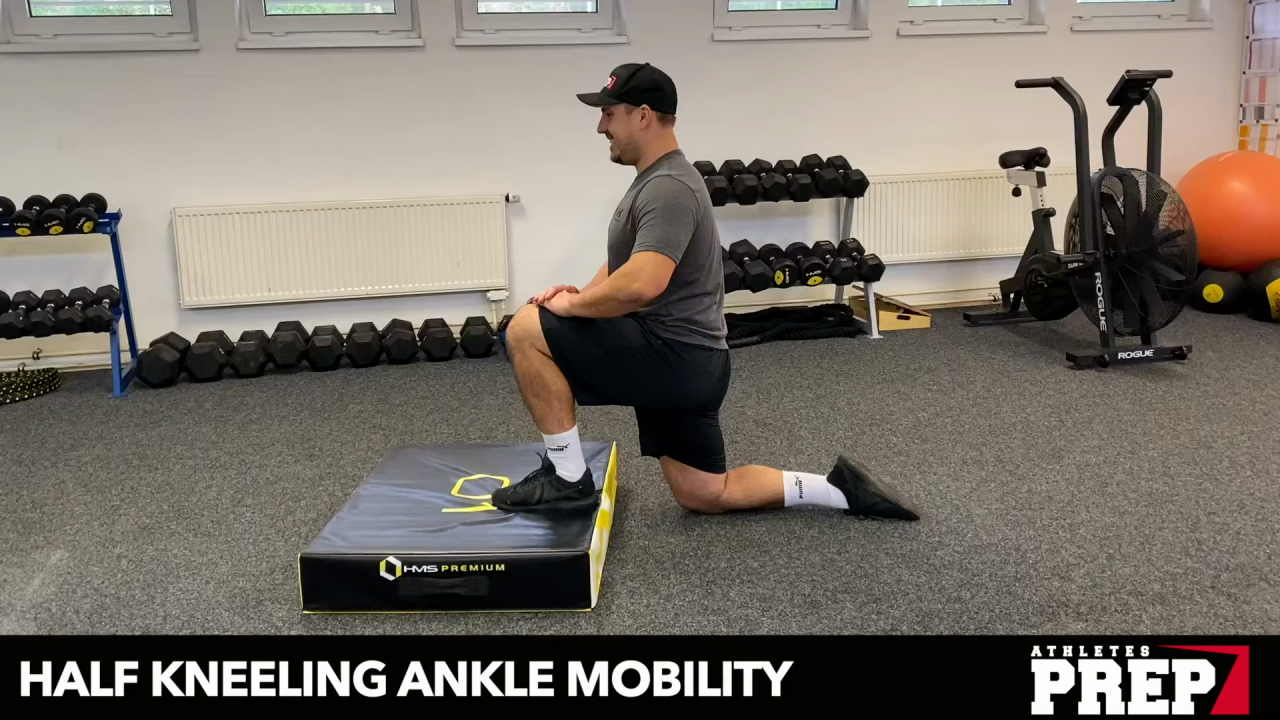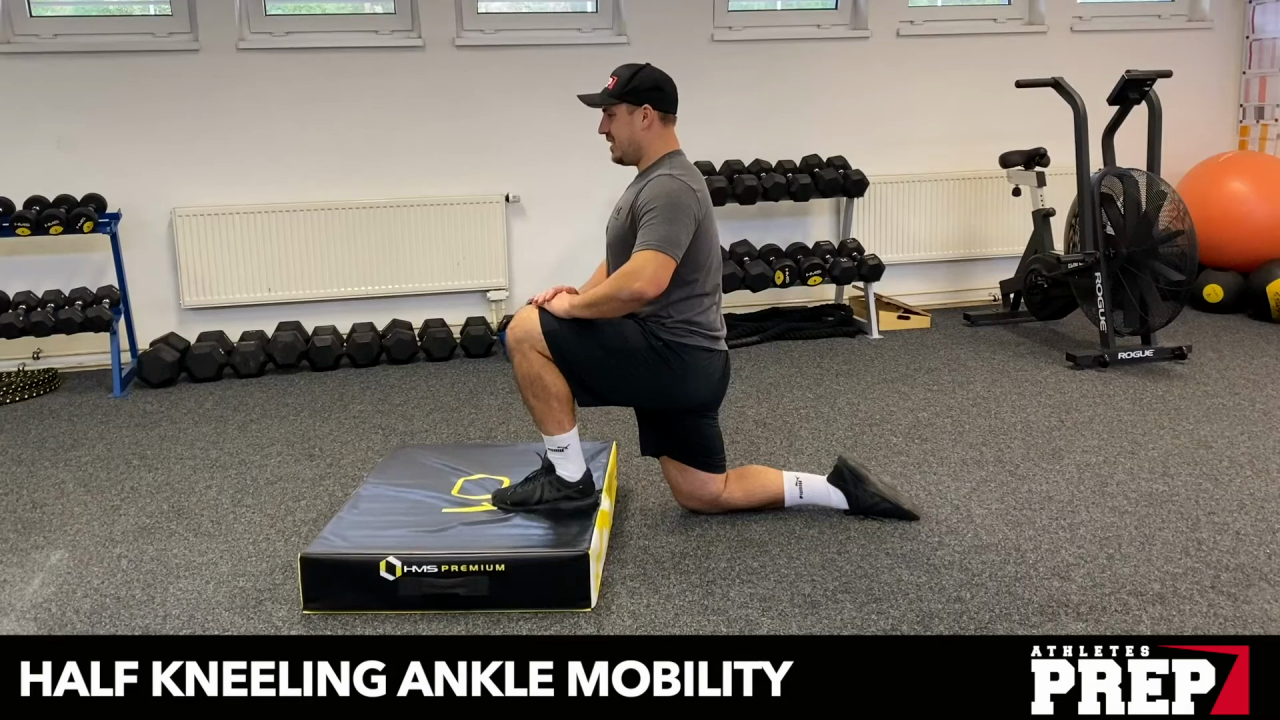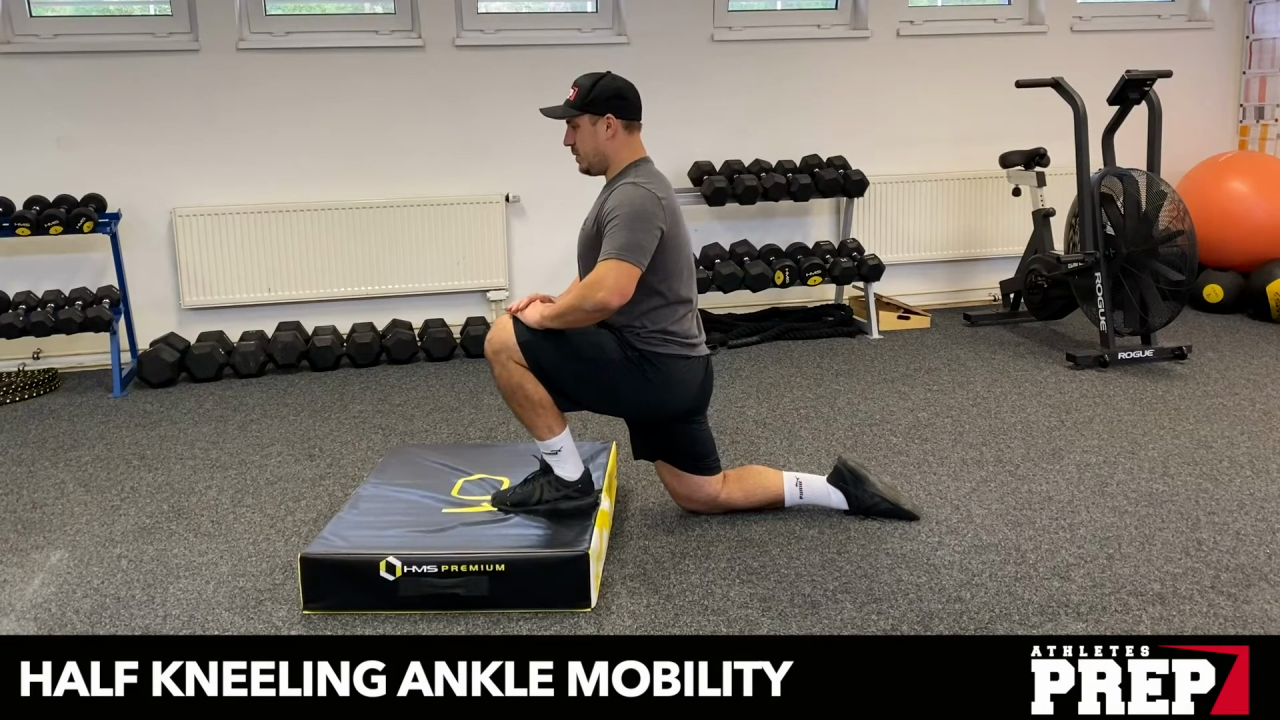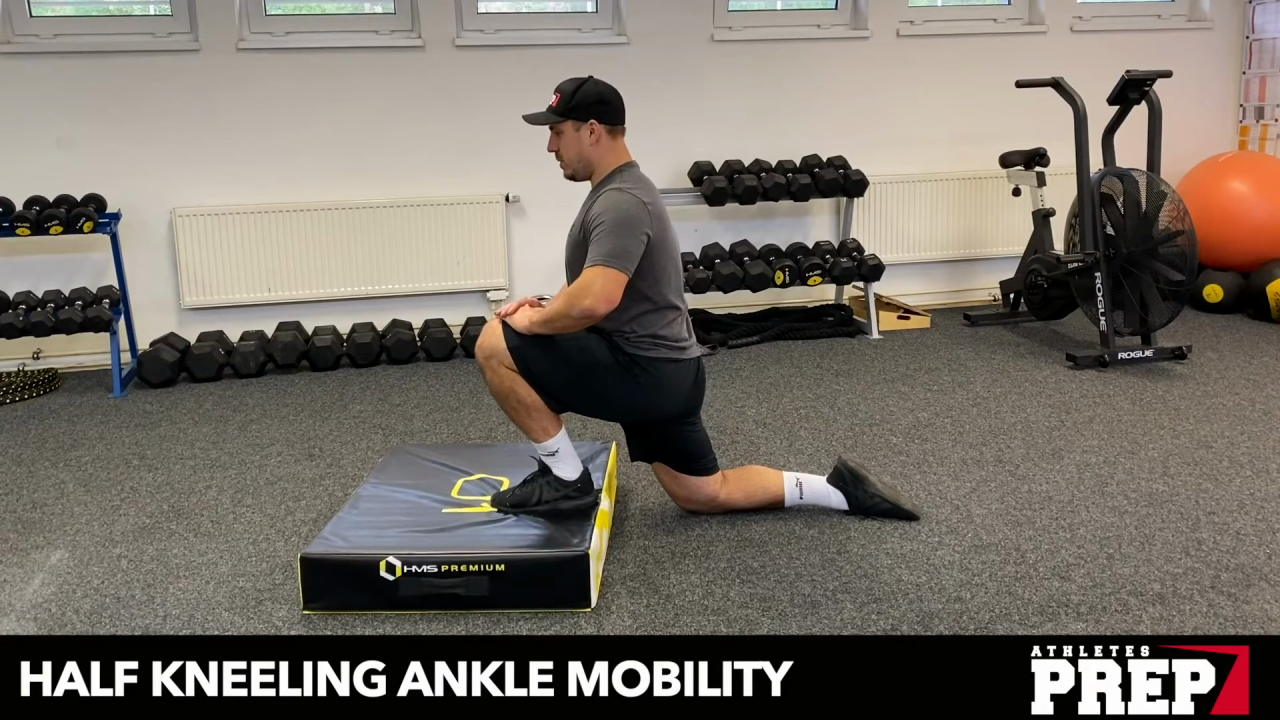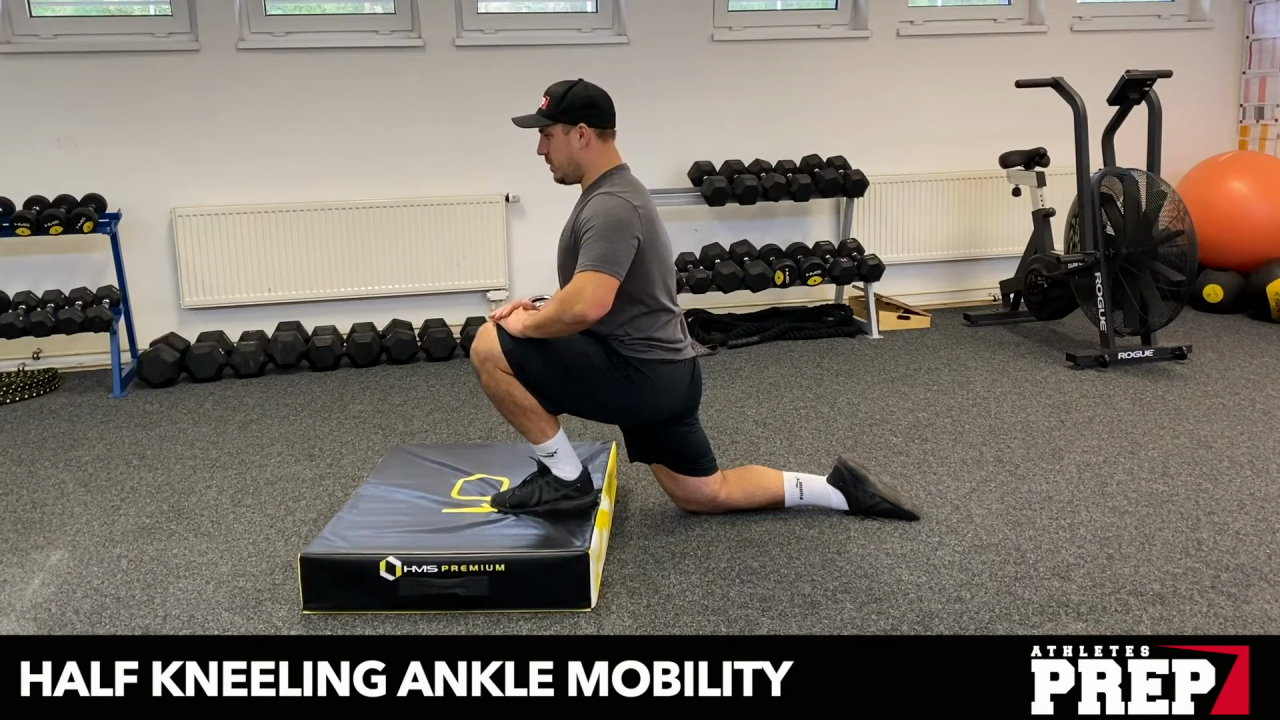
dt=1s
person 1, frame 1
left shoulder: (668, 189)
right shoulder: (656, 180)
left elbow: (640, 285)
right elbow: (624, 263)
left wrist: (572, 305)
right wrist: (582, 295)
left hip: (671, 356)
right hip: (684, 359)
left knee: (526, 329)
right knee: (705, 494)
left ankle: (568, 478)
right ankle: (840, 490)
person 1, frame 2
left shoulder: (669, 188)
right shoulder: (655, 180)
left elbow: (641, 285)
right elbow: (623, 261)
left wrist: (573, 306)
right wrist: (579, 294)
left hip: (671, 358)
right hip: (682, 360)
left knee: (526, 330)
right knee: (705, 495)
left ankle: (568, 477)
right ankle: (841, 491)
person 1, frame 3
left shoulder: (634, 197)
right shoulder: (631, 187)
left elbow: (607, 294)
right elbow: (602, 271)
left wrist: (545, 317)
right wrist: (557, 302)
left hip: (650, 368)
right hip: (670, 368)
left knee: (505, 339)
right knee: (705, 495)
left ankle: (567, 479)
right ankle: (836, 490)
person 1, frame 4
left shoulder: (621, 202)
right shoulder: (618, 191)
left elbow: (594, 301)
right elbow: (595, 280)
left wrist: (534, 323)
right wrist: (546, 306)
left hip: (641, 373)
right hip: (663, 371)
left knee: (495, 343)
right knee: (706, 494)
left ankle: (566, 479)
right ankle: (837, 490)
person 1, frame 5
left shoulder: (611, 207)
right shoulder: (610, 194)
left elbow: (587, 306)
right elbow: (590, 287)
left wrist: (526, 325)
right wrist: (542, 308)
left hip: (637, 375)
right hip: (660, 373)
left knee: (490, 346)
right knee: (706, 494)
left ankle: (565, 479)
right ankle: (836, 489)
